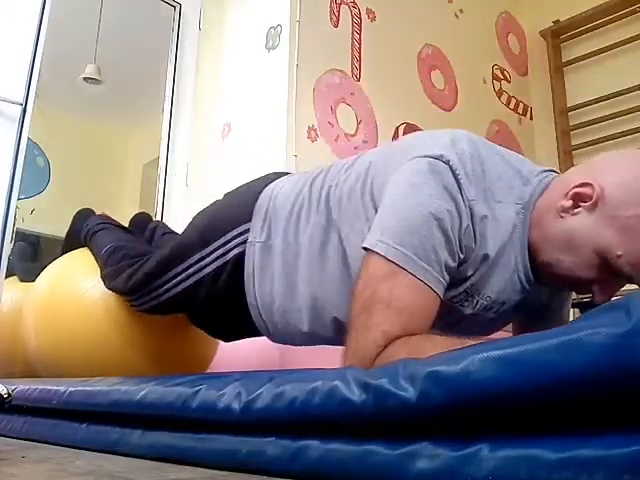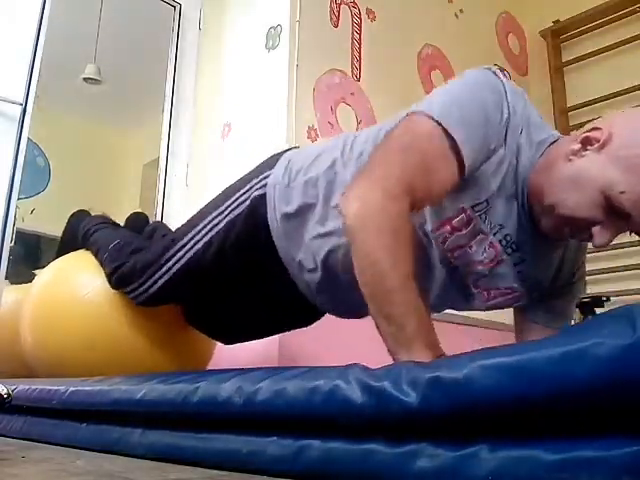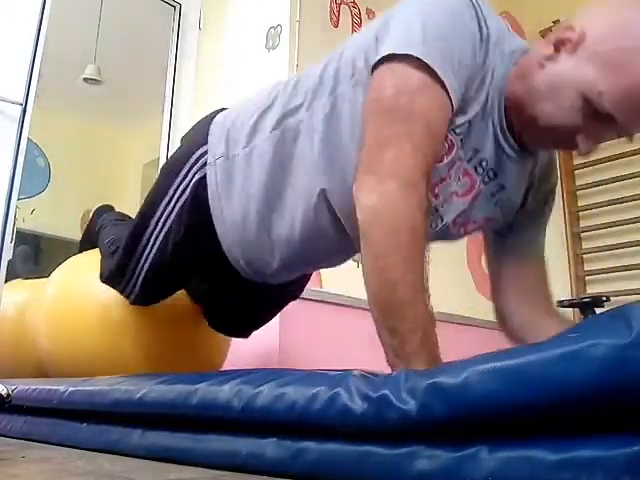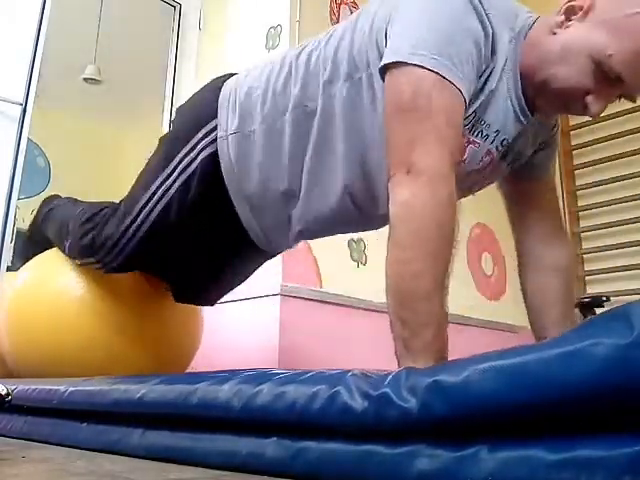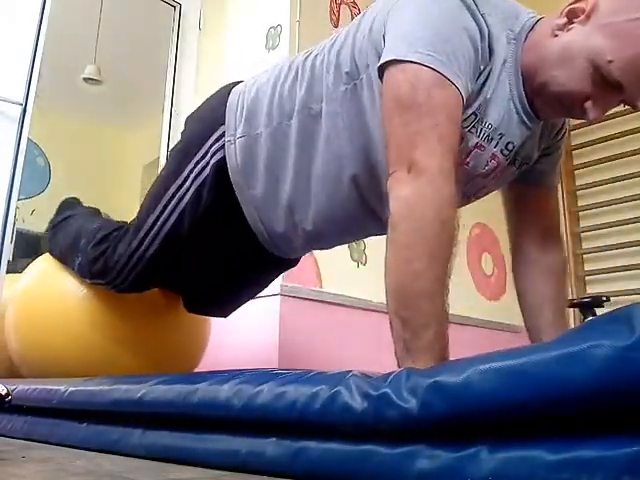
dt=0.5s
person 1, frame 1
left shoulder: (554, 255)
right shoulder: (450, 182)
right elbow: (371, 359)
right hip: (259, 233)
left knee: (204, 318)
right knee: (139, 281)
left ankle: (152, 233)
right ankle: (93, 230)
person 1, frame 2
left shoulder: (560, 269)
right shoulder: (493, 105)
right elbow: (370, 204)
right wrist: (424, 369)
right hip: (279, 208)
left knee: (208, 319)
right knee: (143, 282)
left ankle: (147, 235)
right ankle: (92, 232)
person 1, frame 3
left shoulder: (534, 177)
left elbow: (527, 311)
right elbow: (384, 190)
right hip: (227, 174)
left knee: (228, 320)
right knee: (137, 287)
right ankle: (108, 228)
person 1, frame 4
left shoulder: (536, 119)
left elbow: (545, 241)
right elbow: (420, 187)
right wrist: (423, 378)
right hip: (231, 137)
left knee: (185, 286)
right knee: (113, 245)
right ankle: (54, 219)
person 1, frame 5
left shoulder: (546, 123)
left elbow: (540, 248)
right elbow: (419, 180)
right wrist: (424, 379)
right hip: (241, 149)
left knee: (197, 296)
right knee: (123, 267)
right ankle: (70, 227)
